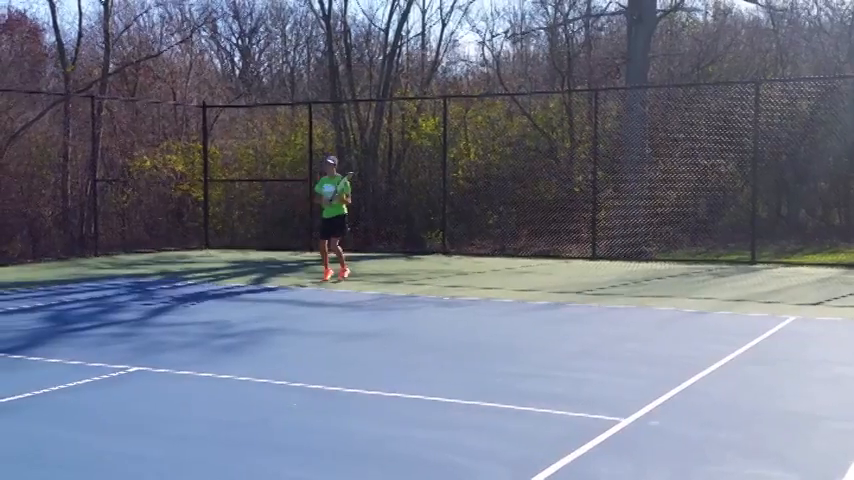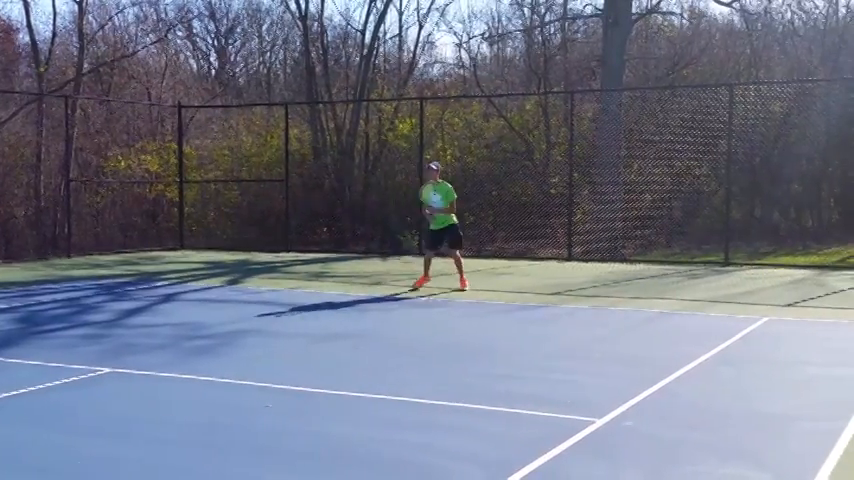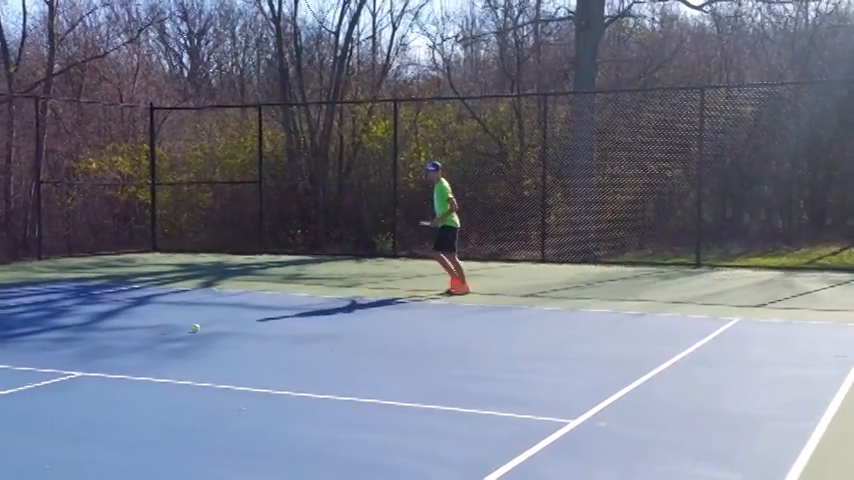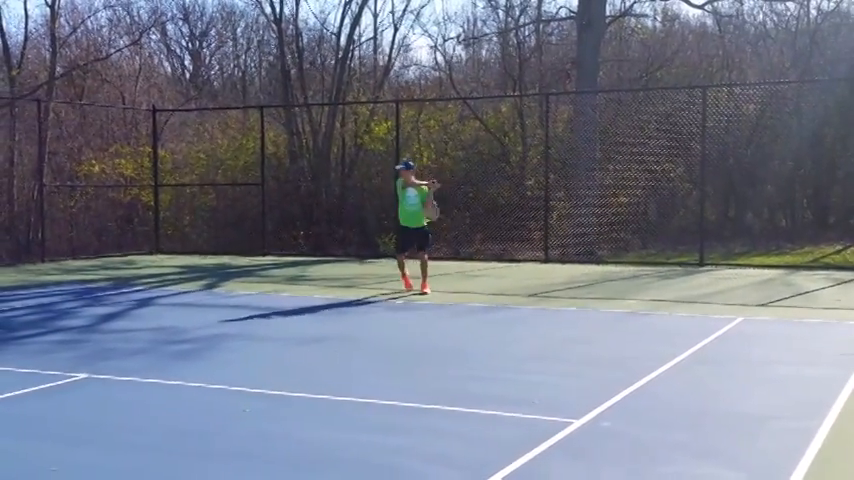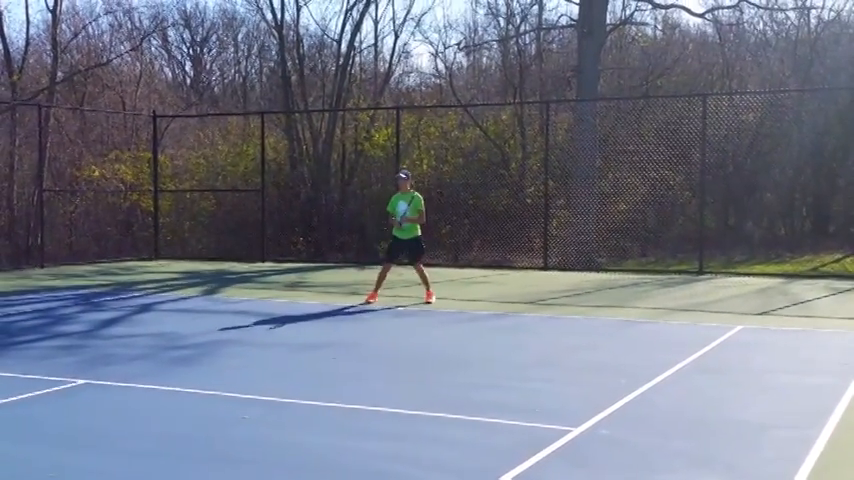
dt=1s
person 1, frame 1
left shoulder: (342, 181)
right shoulder: (322, 181)
left elbow: (349, 201)
right elbow: (317, 198)
left wrist: (340, 199)
right wrist: (324, 203)
left hip: (339, 215)
right hip: (326, 216)
left knee: (333, 243)
right knee: (322, 244)
left ankle: (344, 268)
right ankle: (327, 270)
person 1, frame 2
left shoulder: (447, 187)
right shoulder: (425, 189)
left elbow: (453, 209)
right elbow: (425, 207)
left wrist: (437, 210)
right wrist: (428, 214)
left hip: (450, 224)
right hip: (434, 226)
left knee: (454, 253)
right knee: (428, 253)
left ankle: (463, 279)
right ankle: (425, 277)
person 1, frame 3
left shoulder: (442, 186)
right shoulder: (438, 186)
left elbow: (455, 207)
left wrist: (439, 220)
right wrist: (438, 220)
left hip: (448, 225)
right hip: (444, 225)
left knee: (449, 255)
right knee: (440, 255)
left ankle: (463, 285)
right ankle: (456, 279)
person 1, frame 4
left shoulder: (422, 187)
right shoulder: (401, 182)
left elbow: (427, 207)
right elbow: (408, 184)
left wrist: (430, 192)
right wrist: (427, 183)
left hip: (420, 226)
right hip: (405, 226)
left knee: (422, 255)
right knee: (400, 256)
left ankle: (424, 283)
right ankle: (405, 275)
person 1, frame 5
left shoulder: (417, 197)
right shoulder: (395, 198)
left elbow: (422, 219)
right elbow: (391, 218)
left wrist: (407, 220)
right wrist: (395, 223)
left hip: (413, 237)
right hip: (398, 237)
left knee: (418, 266)
right knee: (386, 265)
left ankle: (429, 293)
right ankle: (374, 292)
